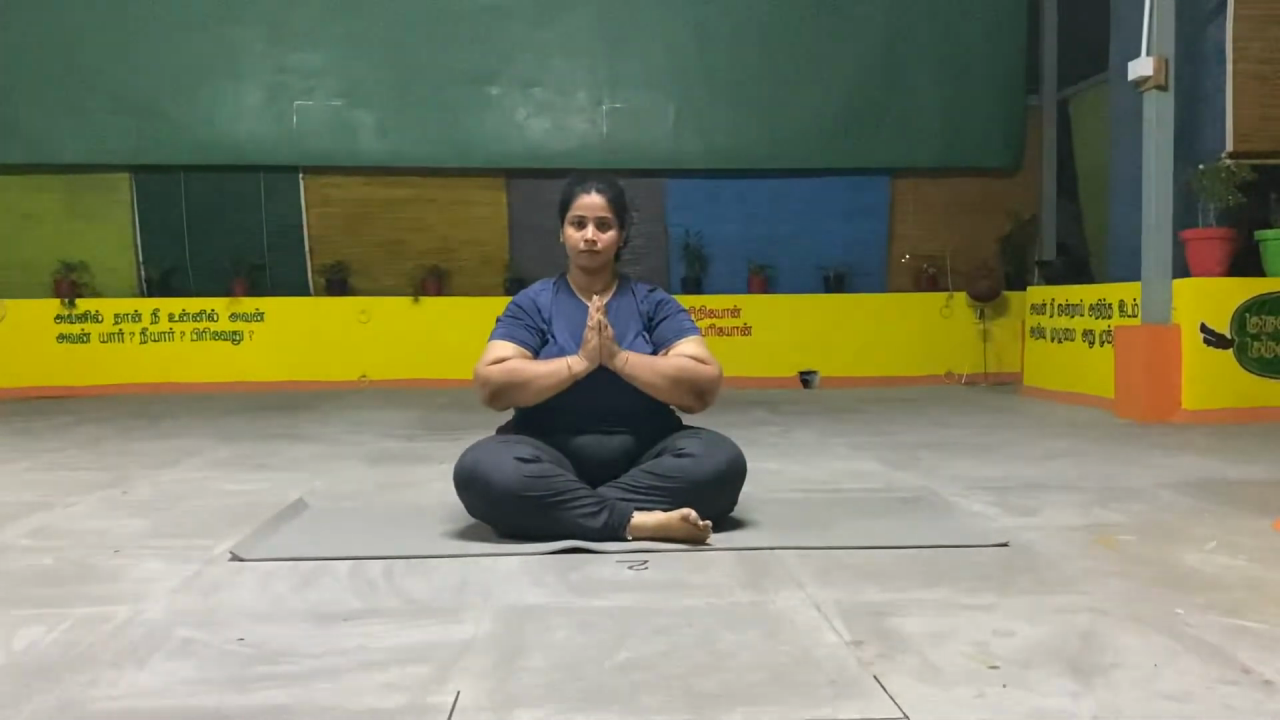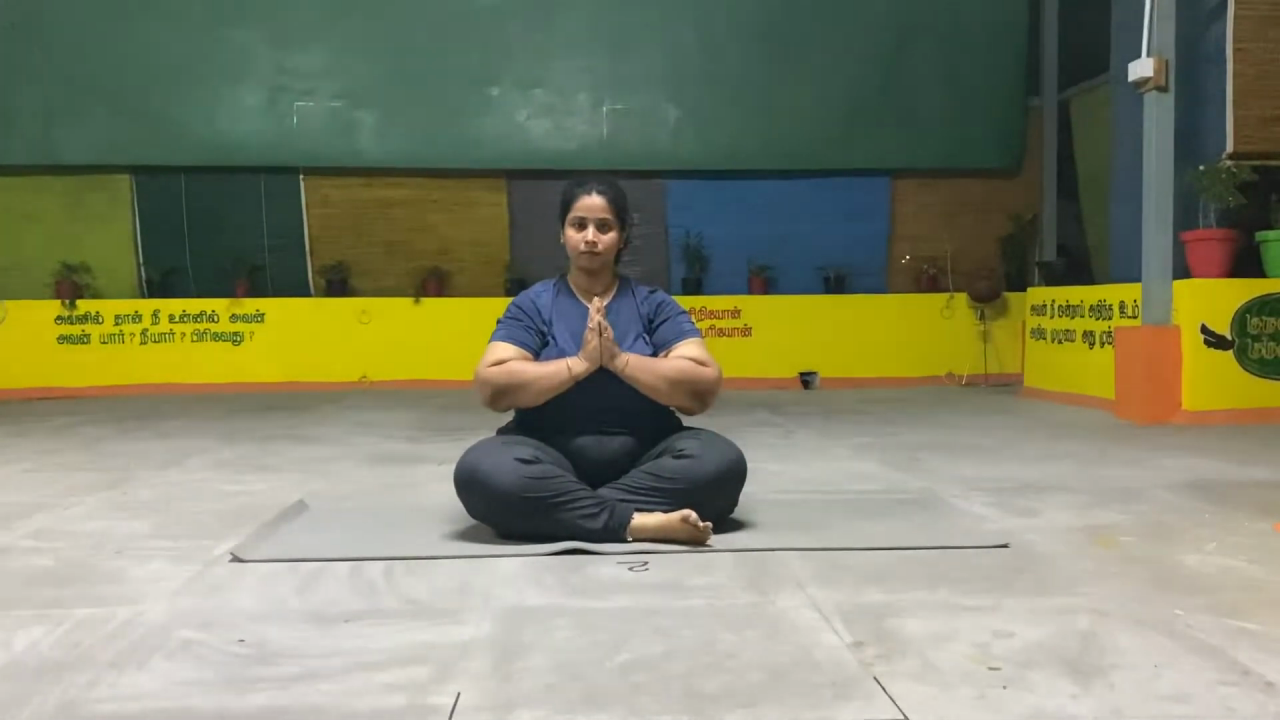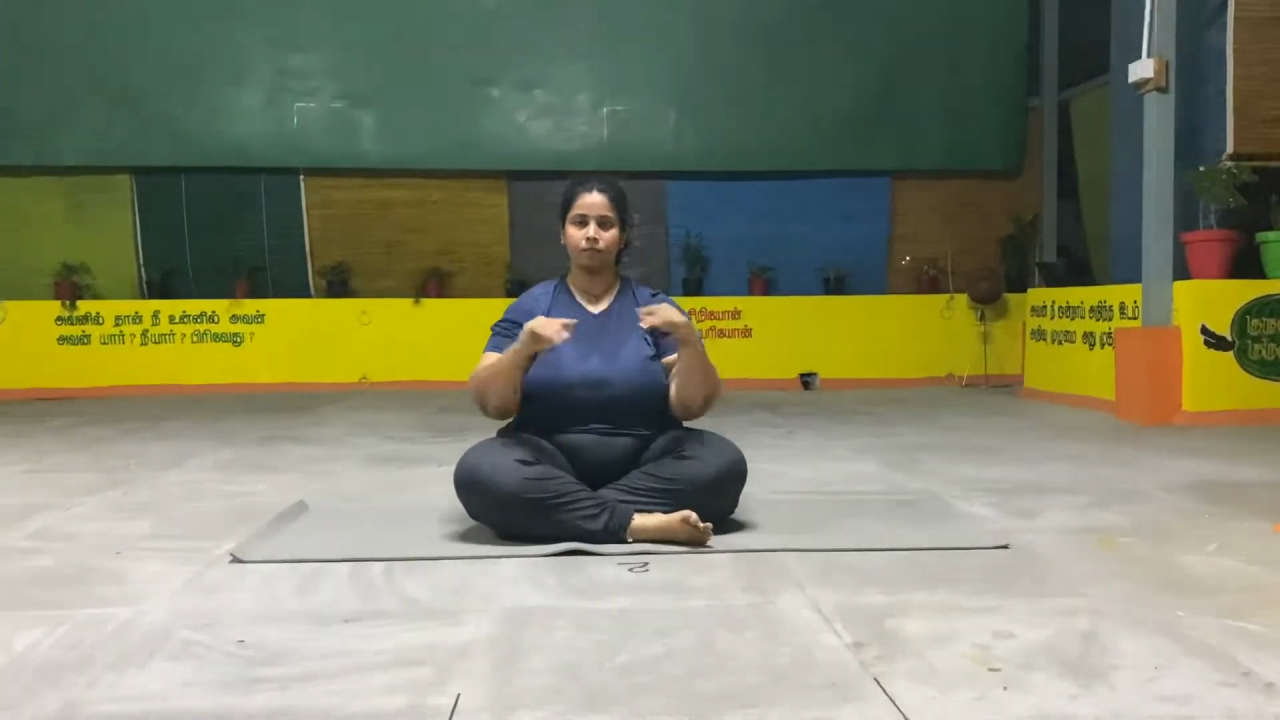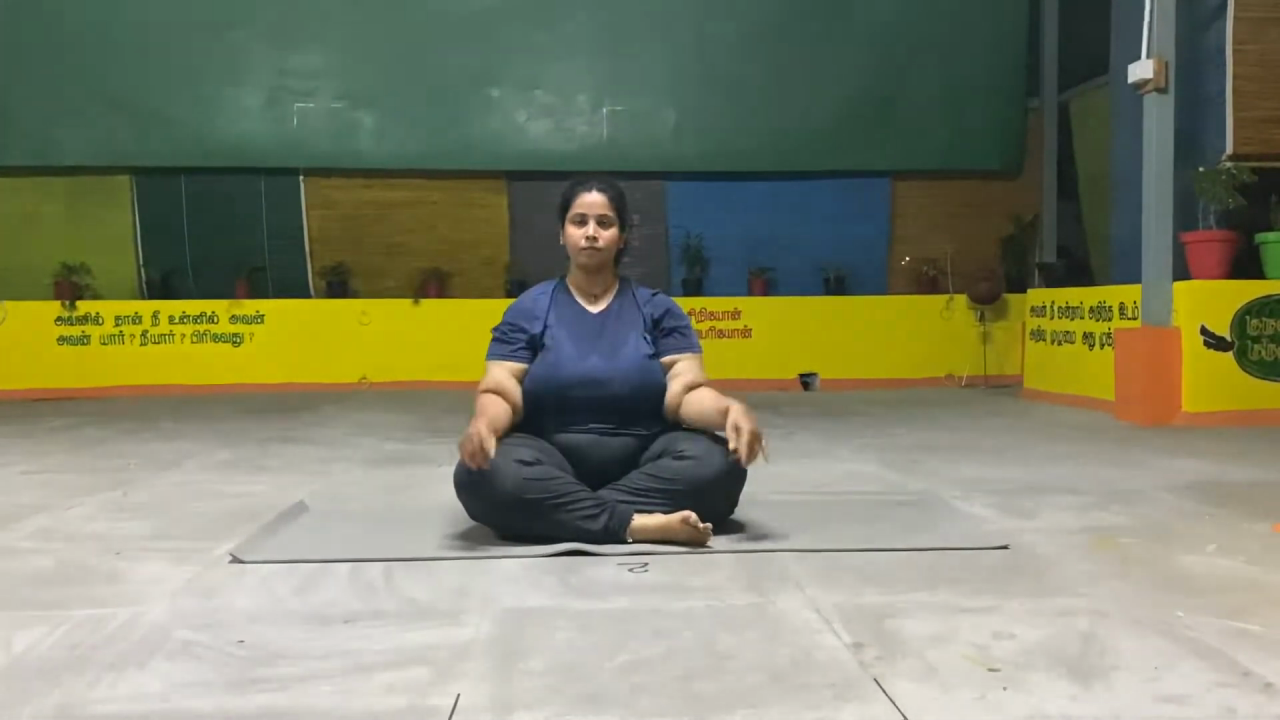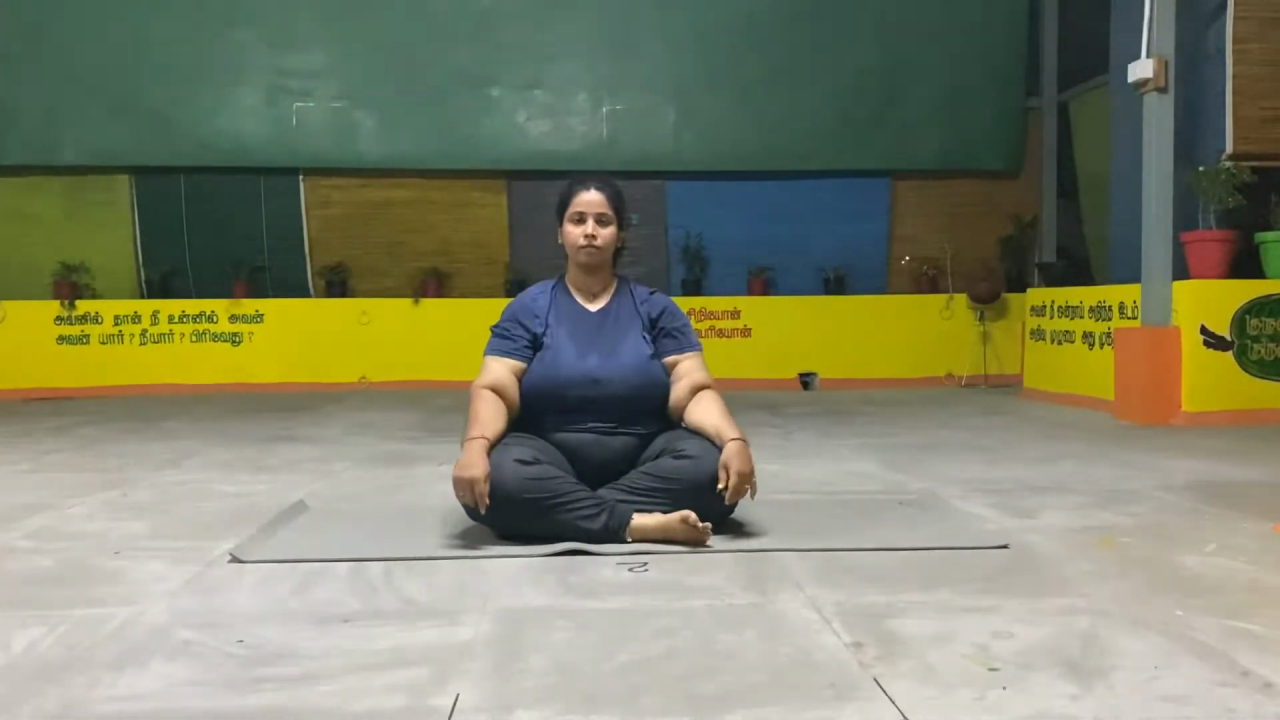
dt=0.4s
person 1, frame 1
left shoulder: (655, 303)
right shoulder: (532, 303)
left elbow: (703, 387)
right elbow: (491, 386)
left wrist: (619, 358)
right wrist: (579, 362)
left hip: (644, 458)
right hip: (550, 458)
left knee: (720, 459)
right knee: (481, 468)
left ankle: (566, 509)
right ankle: (638, 521)
person 1, frame 2
left shoulder: (655, 304)
right shoulder: (532, 304)
left elbow: (703, 389)
right elbow: (492, 388)
left wrist: (618, 360)
right wrist: (579, 363)
left hip: (644, 461)
right hip: (551, 460)
left knee: (721, 461)
right knee: (481, 469)
left ankle: (563, 510)
right ankle: (637, 522)
person 1, frame 3
left shoulder: (657, 306)
right shoulder: (531, 307)
left elbow: (693, 404)
right elbow: (489, 402)
left wrist: (688, 342)
right wrist: (524, 348)
left hip: (648, 463)
right hip: (549, 463)
left knee: (722, 463)
right knee: (480, 471)
left ankle: (562, 511)
right ankle: (639, 523)
person 1, frame 4
left shoulder: (657, 309)
right shoulder: (529, 309)
left elbow: (684, 396)
right elbow: (501, 397)
left wrist: (730, 409)
right wrist: (484, 423)
left hip: (644, 462)
right hip: (553, 462)
left knee: (717, 465)
right knee: (482, 476)
left ankle: (563, 511)
right ankle: (638, 524)
person 1, frame 5
left shoulder: (656, 308)
right shoulder: (529, 307)
left elbow: (692, 392)
right elbow: (494, 390)
left wrist: (734, 440)
right wrist: (475, 446)
left hip: (643, 462)
right hip: (550, 461)
left knee: (711, 467)
right knee: (494, 477)
left ankle: (562, 511)
right ankle: (638, 524)
